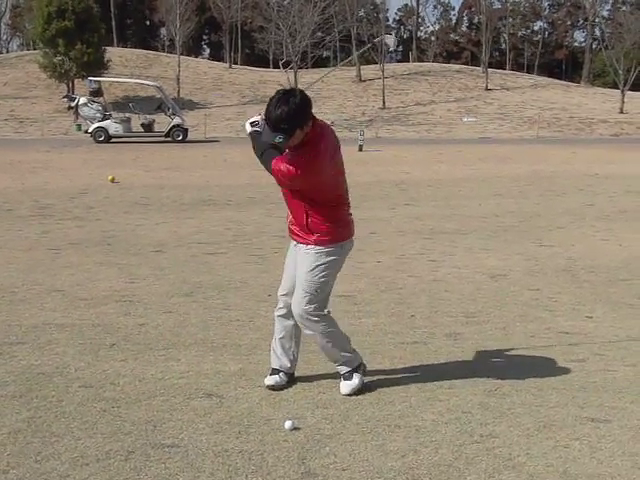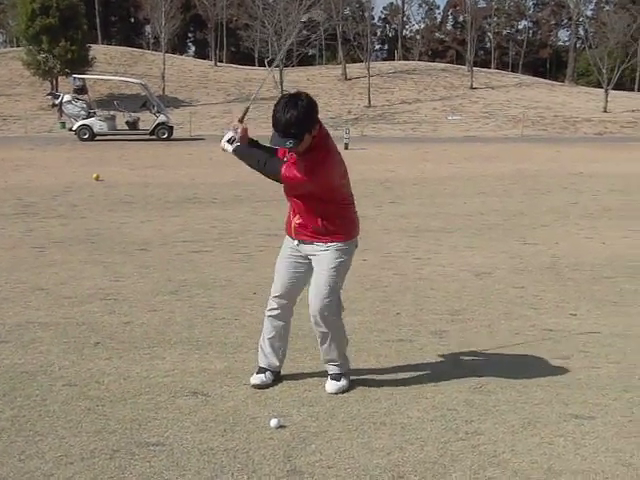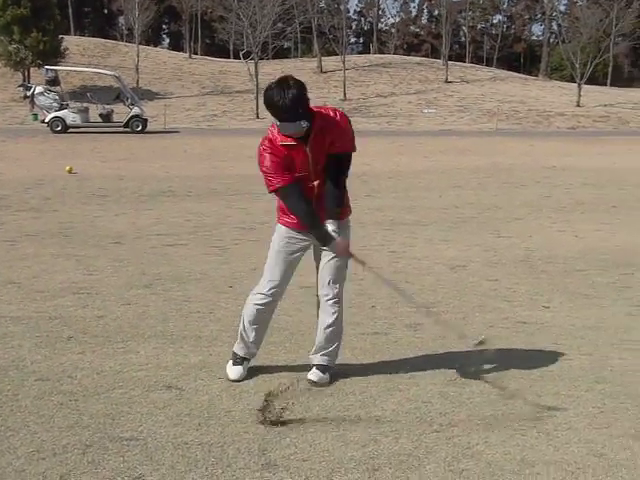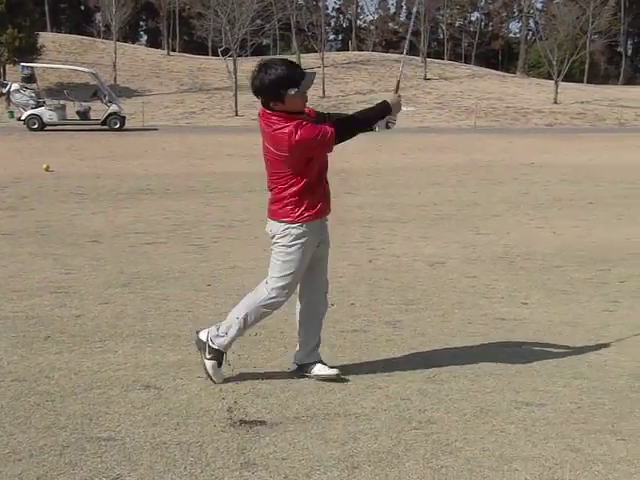
dt=0.2s
person 1, frame 1
left shoulder: (301, 166)
right shoulder: (319, 129)
left elbow: (272, 161)
left wrist: (257, 133)
right wrist: (264, 129)
left hip: (325, 242)
right hip: (304, 237)
left knee: (306, 308)
right knee: (285, 300)
left ankle: (351, 366)
right ankle: (282, 366)
person 1, frame 2
left shoulder: (323, 160)
right shoulder: (292, 139)
left elbow: (272, 168)
right elbow: (275, 157)
left wrist: (240, 147)
right wrist: (246, 142)
left hip: (335, 240)
right hip: (299, 237)
left knee: (321, 306)
right knee: (279, 299)
left ankle: (337, 368)
right ankle: (269, 365)
person 1, frame 3
left shoulder: (334, 121)
right shoulder: (271, 146)
left elbow: (336, 174)
right elbow: (292, 197)
left wrist: (333, 221)
right wrist: (322, 235)
left hip: (335, 221)
right hip: (294, 225)
left knee: (331, 294)
right knee: (267, 291)
left ankle: (323, 361)
right ankle: (243, 353)
person 1, frame 4
left shoulder: (275, 113)
right shoulder: (295, 135)
left elbow: (329, 122)
right elbow: (341, 132)
left wrist: (374, 115)
right wrist: (386, 109)
left hip: (312, 219)
right hip: (294, 223)
left knee: (315, 291)
right knee: (277, 289)
left ankle: (306, 359)
right ankle: (215, 338)
